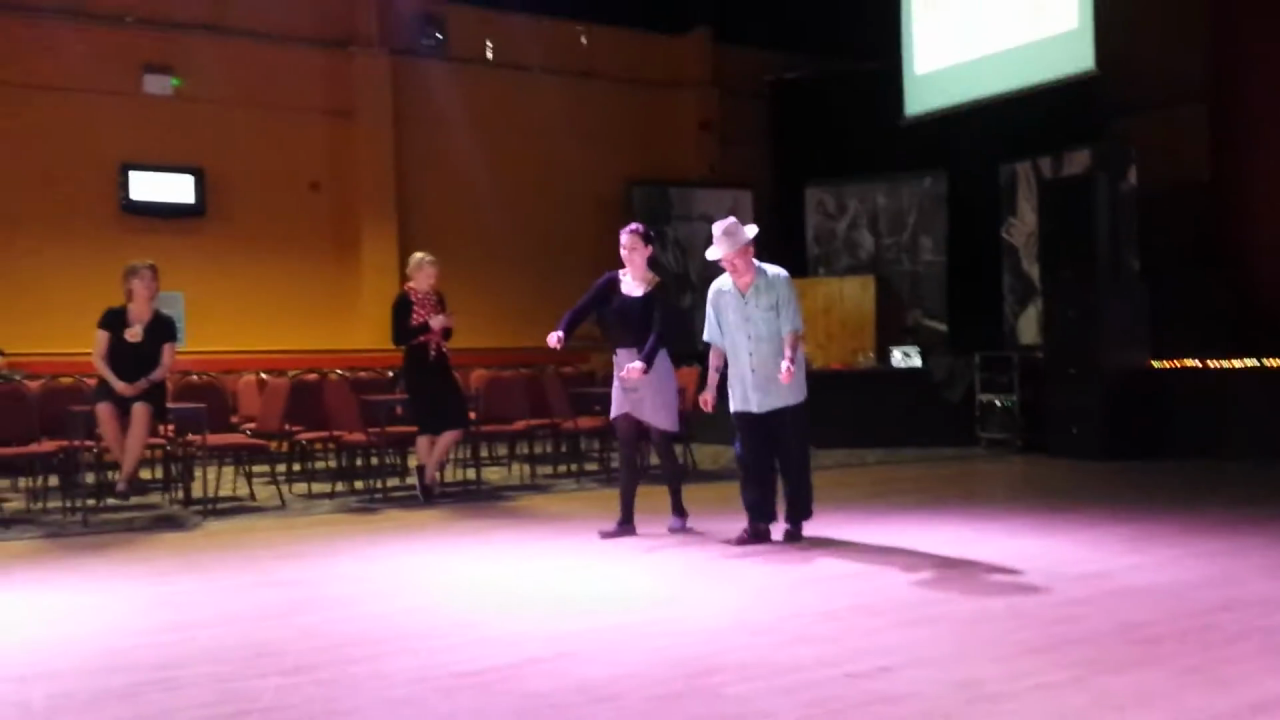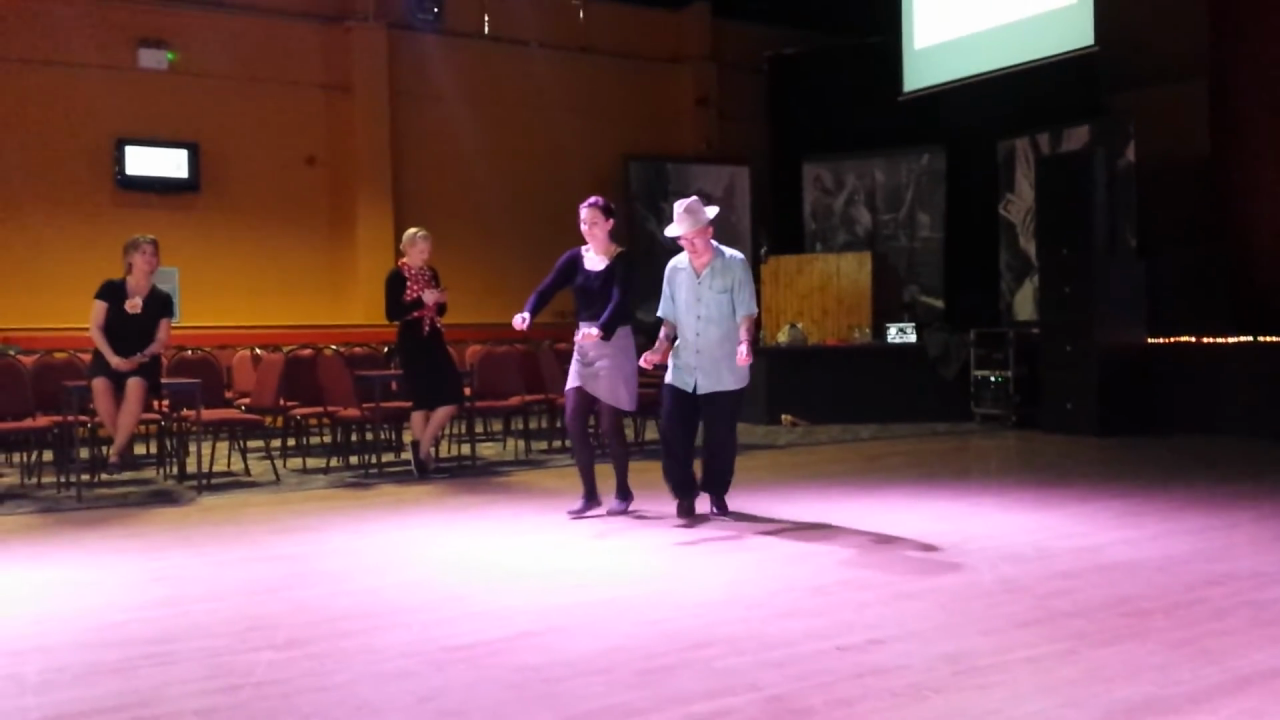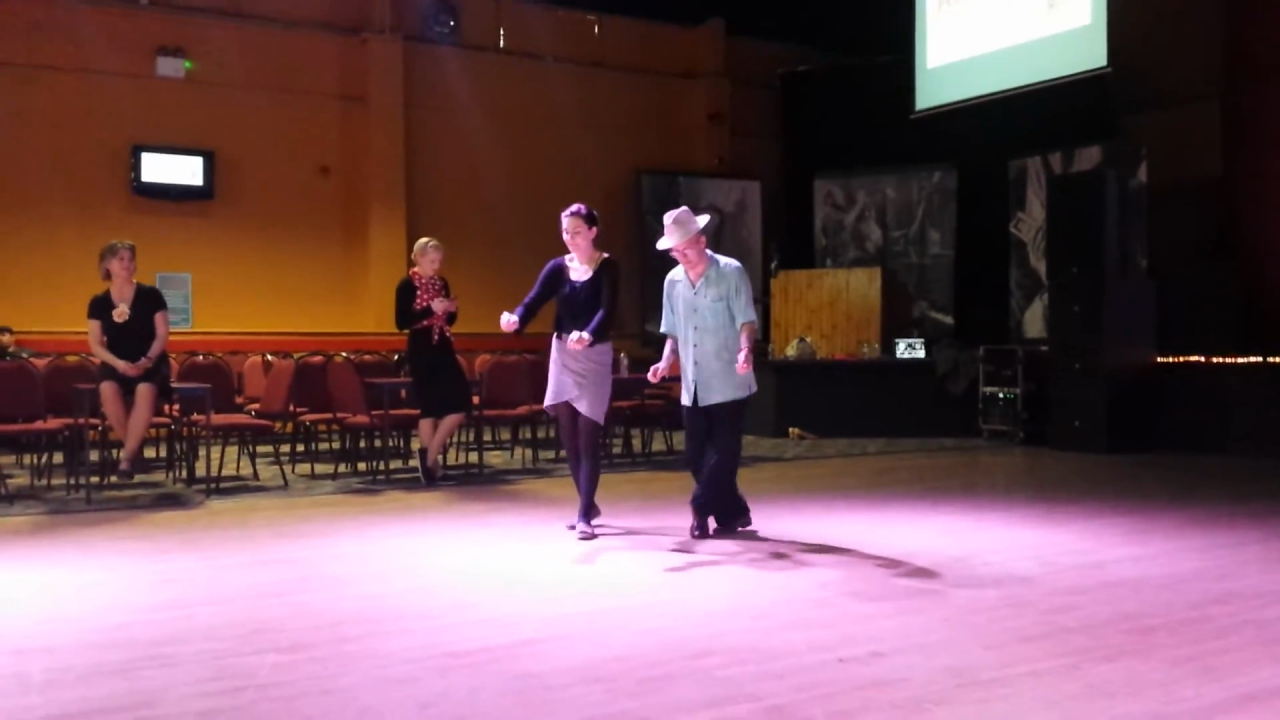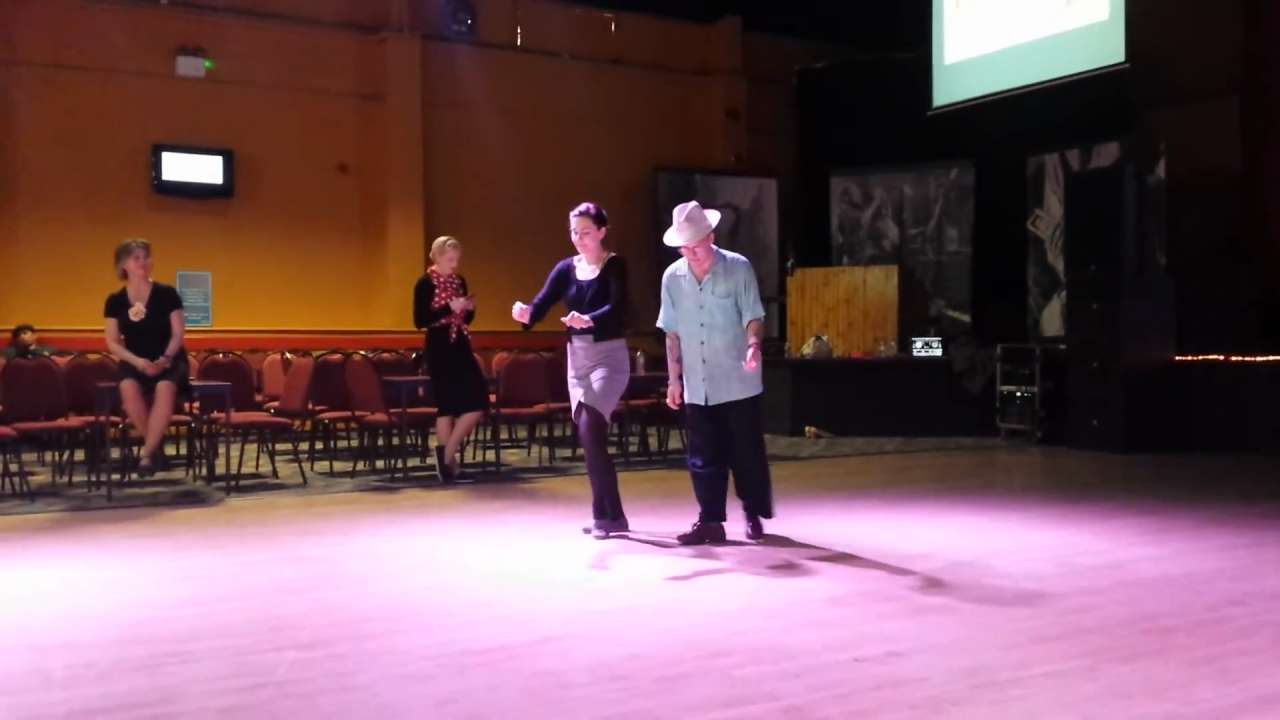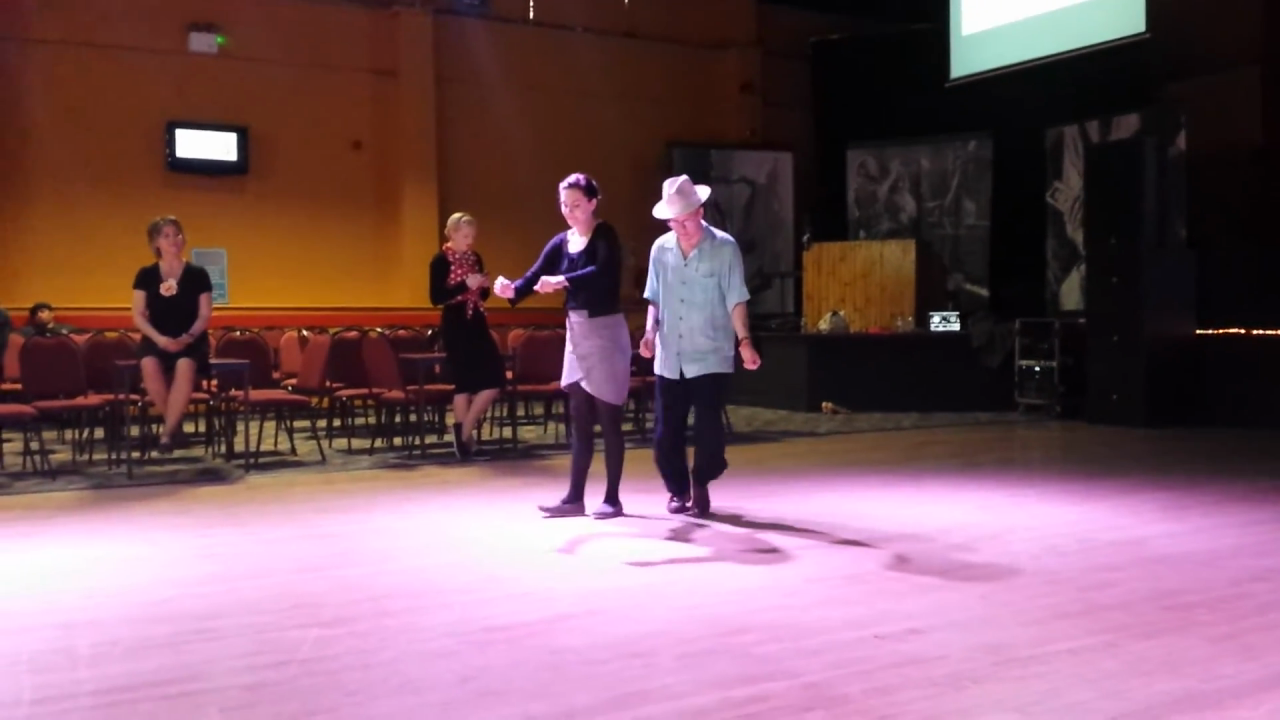
dt=0.7s
person 1, frame 1
left shoulder: (778, 280)
right shoulder: (717, 291)
left elbow: (791, 328)
right elbow: (717, 344)
left wrist: (788, 359)
right wrist: (711, 385)
left hip: (783, 389)
right hip: (743, 392)
left knee: (792, 455)
right knee: (751, 459)
left ankle: (796, 519)
right ankle: (758, 524)
person 1, frame 2
left shoulder: (735, 264)
right shoulder: (674, 269)
left elbow: (745, 313)
right elbow: (670, 318)
left wrist: (744, 343)
right wrist: (660, 349)
left hip: (724, 369)
right hip: (683, 367)
left knee: (721, 437)
right knee: (674, 431)
left ankle: (716, 494)
right ankle: (686, 493)
person 1, frame 3
left shoulder: (731, 273)
right shoulder: (672, 281)
left elbow: (746, 321)
left wrist: (745, 350)
right wrist: (666, 362)
left hip: (728, 382)
right hip: (693, 385)
left knee: (722, 450)
right knee: (698, 454)
left ankle: (703, 512)
right ankle: (732, 512)
person 1, frame 4
left shoulder: (738, 269)
right shoulder: (672, 278)
left elbow: (752, 317)
right elbow: (672, 332)
left wrist: (753, 346)
right wrist: (674, 378)
left hip: (738, 381)
right hip: (697, 384)
left knee: (746, 452)
right knee: (704, 455)
left ankle: (753, 514)
right ankle: (712, 521)
person 1, frame 5
left shoulder: (724, 247)
right shoulder: (660, 249)
left elbow: (736, 301)
left wrist: (744, 341)
right wrist: (650, 331)
left hip: (710, 356)
right hip: (669, 357)
left knee: (708, 426)
right knee: (667, 431)
left ankle: (701, 483)
right ankle: (679, 489)
person 2, frame 1
left shoulder: (658, 289)
right shoulder: (611, 281)
left elbow: (659, 331)
right elbow: (584, 308)
left wrist: (643, 363)
right wrist: (562, 331)
left hip: (653, 368)
right hip: (622, 367)
left knee: (661, 443)
right knee: (626, 446)
left ankle: (678, 510)
right ankle: (626, 520)
person 2, frame 2
left shoulder: (621, 259)
right shoulder: (575, 258)
left elbow: (619, 300)
right elbow: (548, 289)
left wrist: (600, 330)
right wrist: (528, 314)
left hip: (615, 342)
right hip: (584, 344)
left knee: (610, 423)
right knee: (573, 421)
left ankle: (623, 493)
right ankle: (590, 494)
person 2, frame 3
left shoulder: (607, 266)
right shoulder: (557, 267)
left elbow: (607, 310)
right elbow: (534, 301)
left wrist: (588, 336)
right wrist: (515, 319)
left hip: (595, 355)
right hip: (562, 354)
left knee: (588, 436)
right knee: (568, 435)
left ankle: (584, 515)
right ankle: (587, 504)
person 2, frame 4
left shoulder: (614, 266)
right shoulder: (566, 268)
left elbow: (616, 309)
right elbow: (543, 303)
left wrist: (588, 320)
right wrist: (526, 313)
left hip: (608, 355)
right hip: (577, 357)
left knee: (590, 431)
right knee: (592, 438)
left ankle: (600, 513)
right ankle: (614, 514)
person 2, frame 5
left shoulder: (605, 234)
right shoulder: (561, 243)
left elbow: (602, 272)
right elbow: (534, 278)
left wrist: (562, 281)
right wrist: (511, 289)
left hip: (607, 331)
right hip: (576, 333)
left knee: (607, 418)
right knee: (580, 419)
left ankle: (612, 498)
right ankle: (575, 497)
person 3, frame 1
left shoulder: (437, 298)
right shoulder: (403, 300)
right elbow: (399, 338)
left wrist: (447, 325)
right wrist: (427, 326)
left hip: (440, 363)
right hip: (417, 365)
left knee: (457, 420)
right knee: (427, 423)
left ankle: (429, 471)
right ankle: (427, 477)
person 3, frame 2
left shoulder: (431, 273)
right shoulder: (396, 276)
right elbow: (392, 314)
left wrist: (442, 301)
right wrist: (420, 301)
left hip: (434, 339)
right hip: (411, 342)
left knee: (452, 395)
right knee: (421, 398)
left ankle: (422, 447)
right ankle: (421, 453)
person 3, frame 3
left shoulder: (442, 283)
right shoulder: (407, 285)
right elbow: (402, 323)
left wrist: (452, 310)
right wrist: (430, 309)
left hip: (443, 347)
right hip: (421, 350)
left knee: (460, 403)
right knee: (430, 406)
left ankle: (429, 457)
right ankle: (430, 462)
person 3, frame 4
left shoulder: (459, 281)
right shoulder: (425, 284)
right elbow: (420, 321)
left wrist: (469, 309)
right wrist: (448, 308)
left hip: (461, 346)
right hip: (439, 348)
left knee: (477, 401)
right knee: (447, 404)
left ankle: (447, 455)
right ankle: (447, 461)
person 3, frame 5
left shoulder: (475, 258)
right shoulder: (441, 260)
right elbow: (436, 298)
left wrist: (485, 286)
right wrist: (464, 285)
left hip: (477, 322)
right hip: (455, 325)
left knee: (494, 378)
right knee: (464, 382)
left ankle: (465, 433)
right ankle: (464, 438)
person 4, frame 1
left shoulder: (165, 323)
right shoulder: (112, 316)
left elbow: (166, 365)
right elbow: (98, 357)
left wrist: (144, 383)
right wrist: (116, 383)
left hip: (147, 387)
right hip: (114, 383)
left knee: (141, 411)
right knee: (105, 411)
left ankle: (125, 477)
right ankle: (128, 468)
person 4, frame 2
left shoulder: (162, 299)
right shoulder: (110, 288)
left elbow: (161, 340)
right elbow: (95, 328)
left wrist: (140, 357)
right wrist: (112, 357)
left hip: (142, 361)
right hip: (108, 357)
left knee: (135, 386)
right knee: (100, 386)
left ankle: (116, 450)
right ankle: (122, 442)
person 4, frame 3
left shoulder: (151, 295)
right shoulder: (98, 303)
left elbow: (162, 335)
right elbow: (95, 345)
left wrist: (147, 361)
right wrist: (118, 363)
left hip: (150, 363)
right hip: (115, 364)
left knee: (145, 391)
right knee: (108, 390)
left ankle: (127, 455)
right ankle: (134, 447)
person 4, frame 4
left shoulder: (166, 293)
right shoulder: (115, 301)
left elbow: (178, 333)
right elbow: (112, 343)
left wrist: (165, 359)
right wrist: (137, 361)
left hip: (169, 361)
right hip: (135, 362)
left knee: (165, 388)
right knee: (128, 388)
left ankle: (147, 452)
right ankle: (154, 444)
person 4, frame 5
left shoulder: (198, 274)
right shoulder: (146, 275)
left elbow: (205, 315)
right elbow: (138, 316)
left wrist: (189, 337)
right wrist: (159, 338)
left hip: (190, 340)
right hip: (156, 339)
left knee: (185, 366)
right knee: (149, 366)
left ankle: (167, 431)
right ankle: (173, 424)
